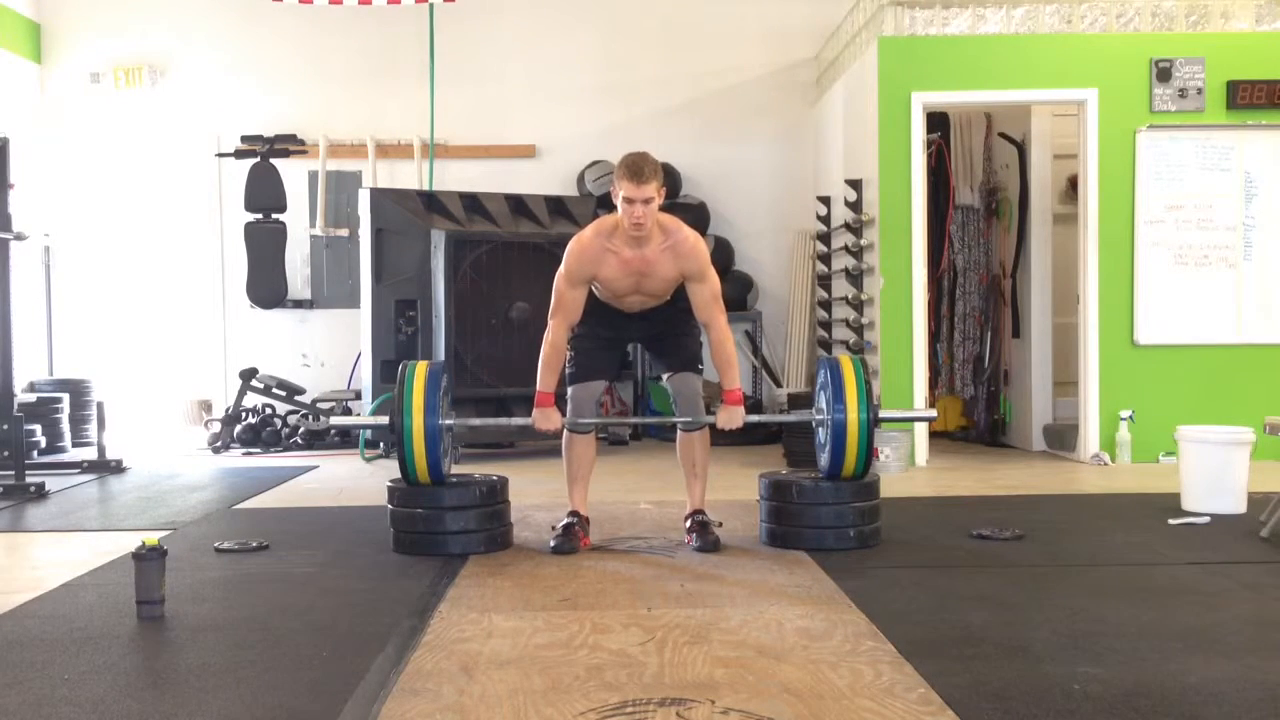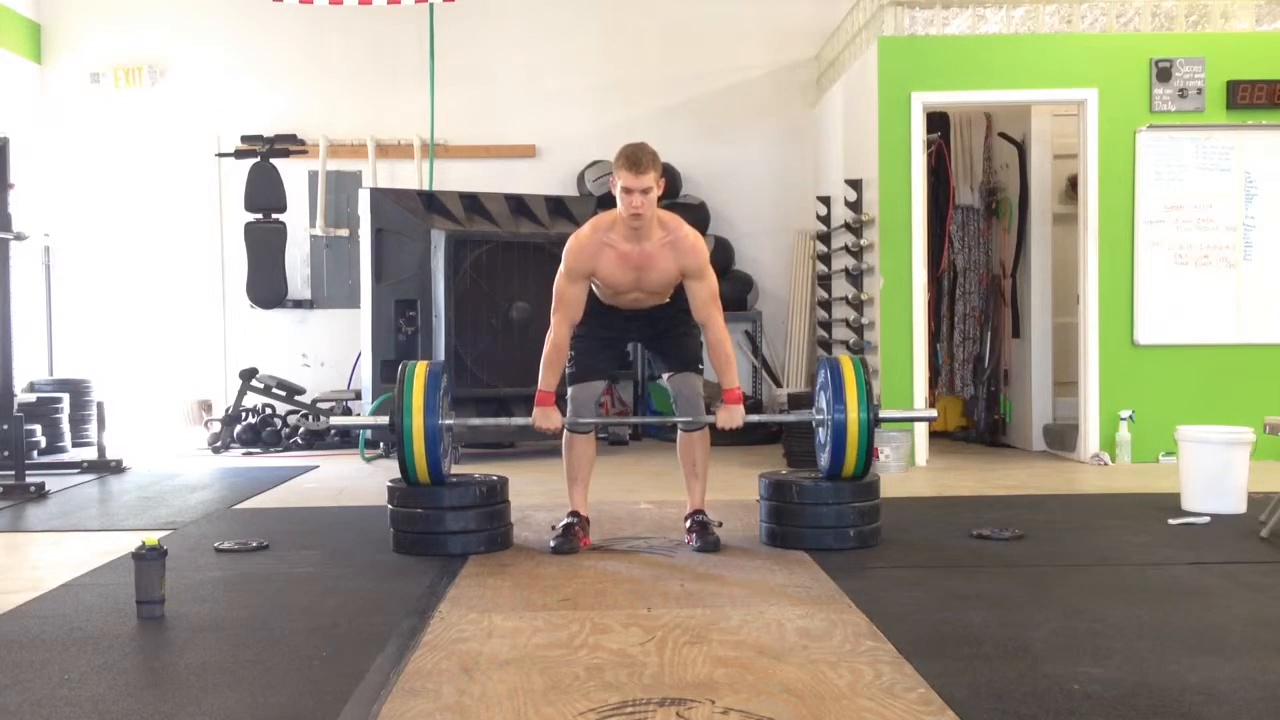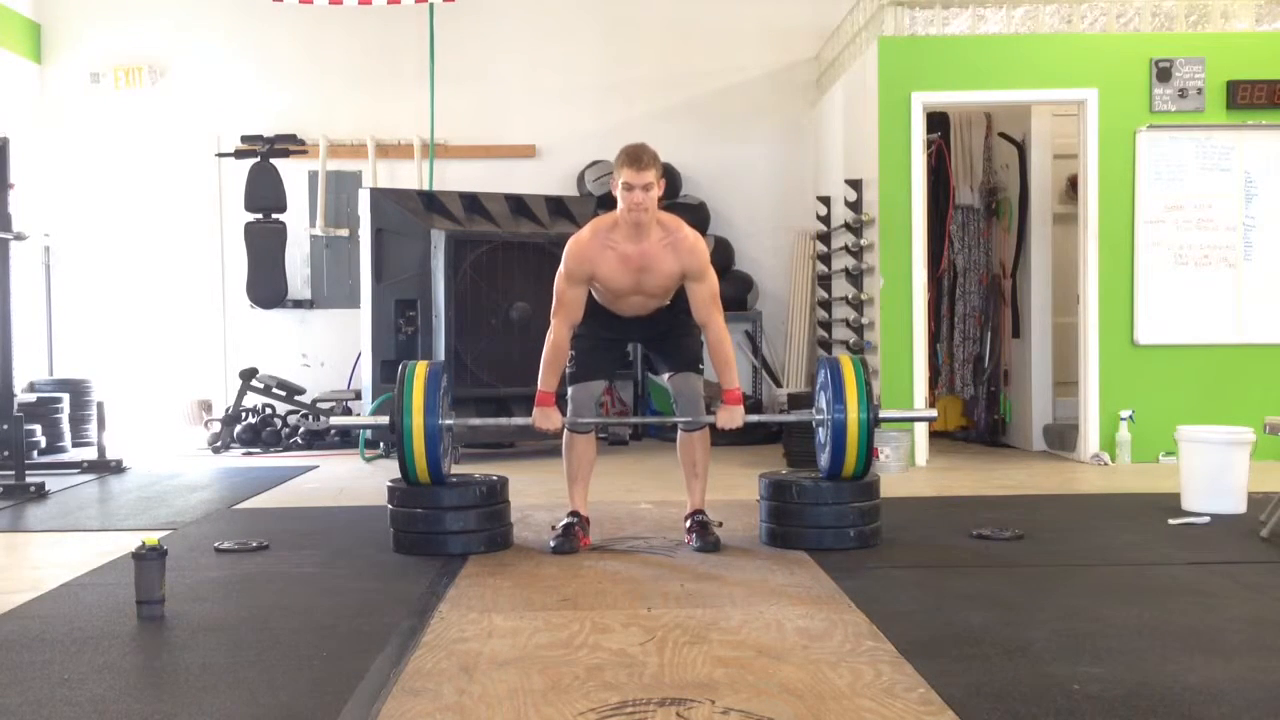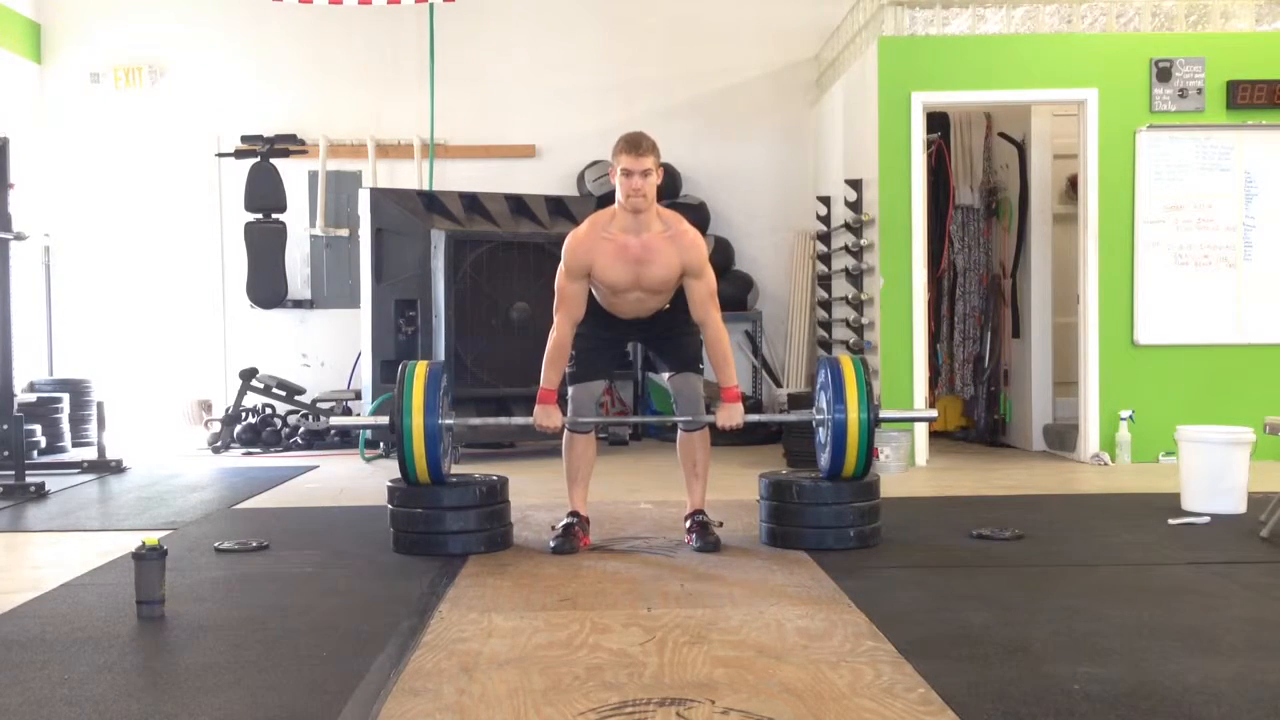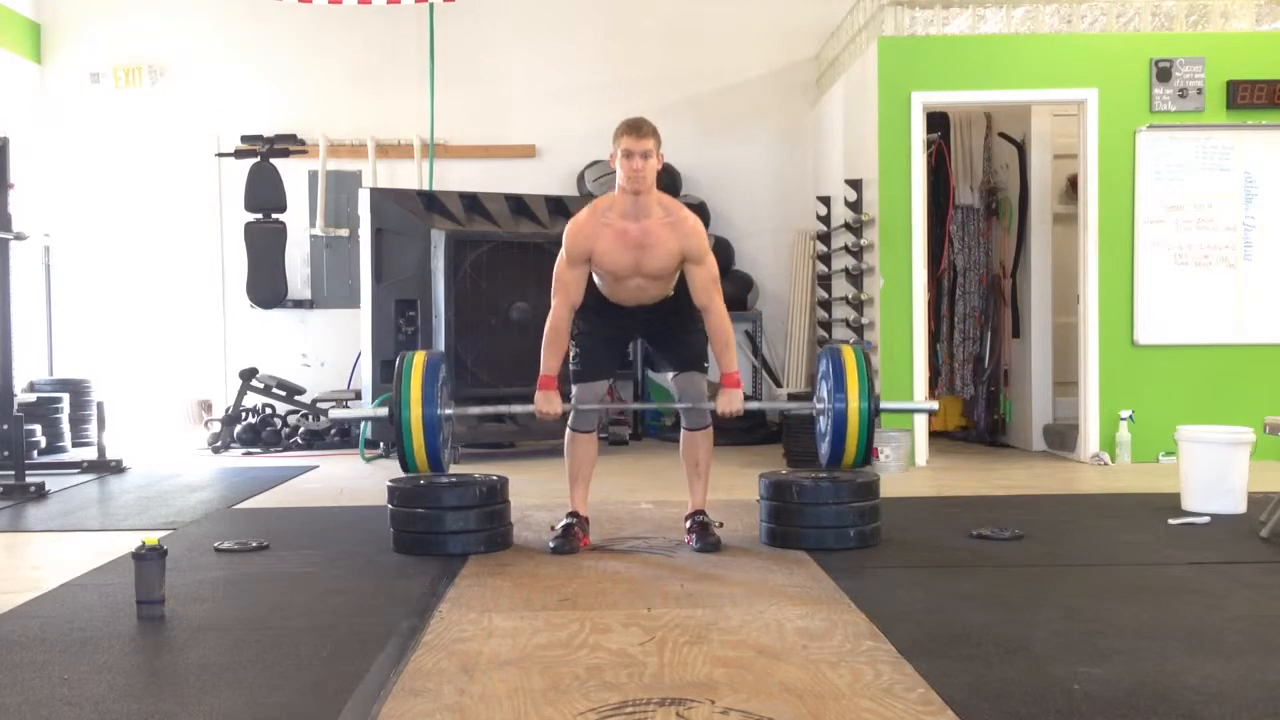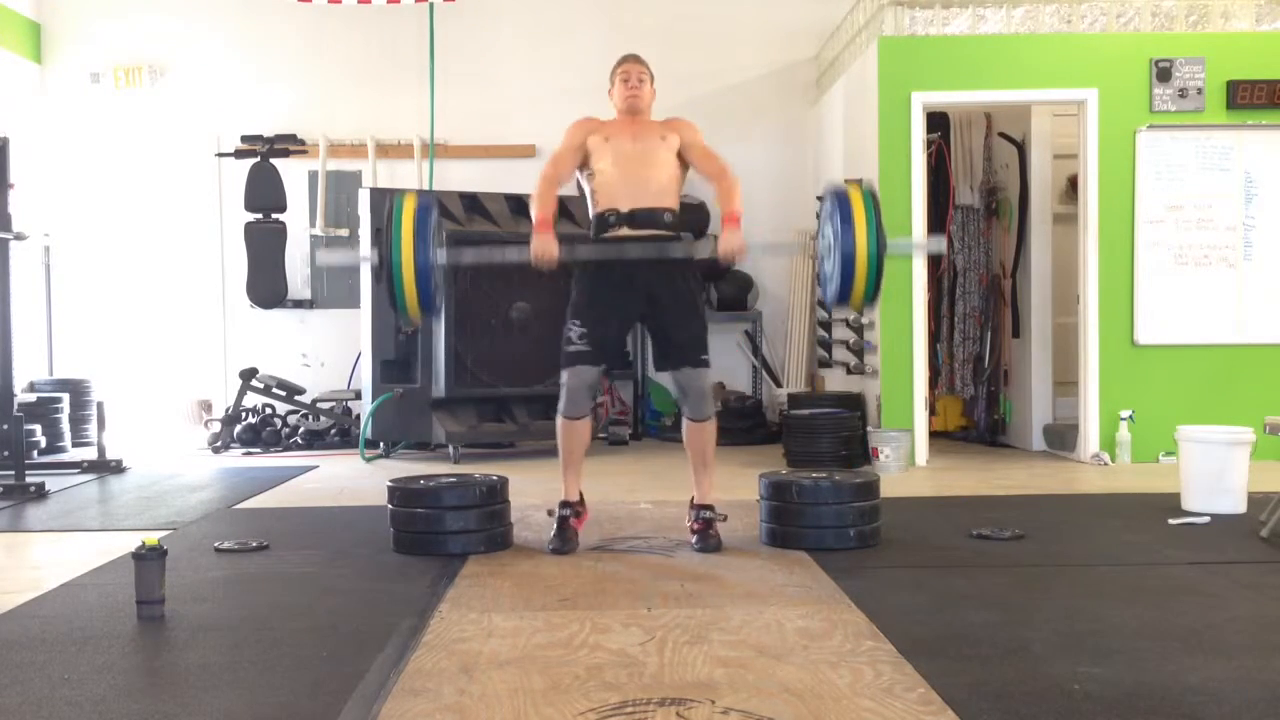
dt=0.5s
person 1, frame 1
left shoulder: (687, 245)
right shoulder: (586, 247)
left elbow: (715, 322)
right elbow: (559, 325)
left wrist: (732, 397)
right wrist: (544, 401)
left hip: (668, 313)
right hip: (602, 315)
left knee: (691, 401)
right knee: (580, 405)
left ankle: (697, 515)
right ankle: (576, 517)
person 1, frame 2
left shoulder: (685, 242)
right shoulder: (585, 243)
left elbow: (712, 321)
right elbow: (562, 324)
left wrist: (732, 396)
right wrist: (545, 400)
left hip: (668, 312)
right hip: (602, 314)
left knee: (691, 400)
right knee: (580, 405)
left ankle: (697, 515)
right ankle: (577, 517)
person 1, frame 3
left shoulder: (687, 244)
right shoulder: (584, 246)
left elbow: (712, 322)
right elbow: (562, 325)
left wrist: (732, 397)
right wrist: (544, 401)
left hip: (668, 316)
right hip: (601, 318)
left knee: (692, 401)
right knee: (580, 405)
left ankle: (697, 515)
right ankle: (576, 518)
person 1, frame 4
left shoulder: (686, 240)
right shoulder: (583, 241)
left elbow: (709, 320)
right elbow: (564, 323)
left wrist: (730, 396)
right wrist: (546, 398)
left hip: (669, 316)
right hip: (601, 318)
left knee: (692, 401)
right knee: (580, 405)
left ankle: (697, 515)
right ankle: (576, 518)
person 1, frame 5
left shoulder: (685, 226)
right shoulder: (584, 228)
left elbow: (711, 305)
right elbow: (563, 306)
left wrist: (731, 381)
right wrist: (547, 383)
left hip: (672, 308)
right hip: (603, 309)
left knee: (696, 400)
right knee: (584, 403)
left ankle: (697, 515)
right ankle: (576, 518)
person 1, frame 6
left shoulder: (675, 130)
right shoulder: (590, 130)
left elbow: (718, 170)
right elbow: (551, 173)
left wrist: (732, 224)
right wrist: (542, 228)
left hip: (666, 258)
right hip: (606, 258)
left knee: (696, 386)
right knee: (578, 383)
left ankle: (702, 509)
right ankle: (571, 502)
